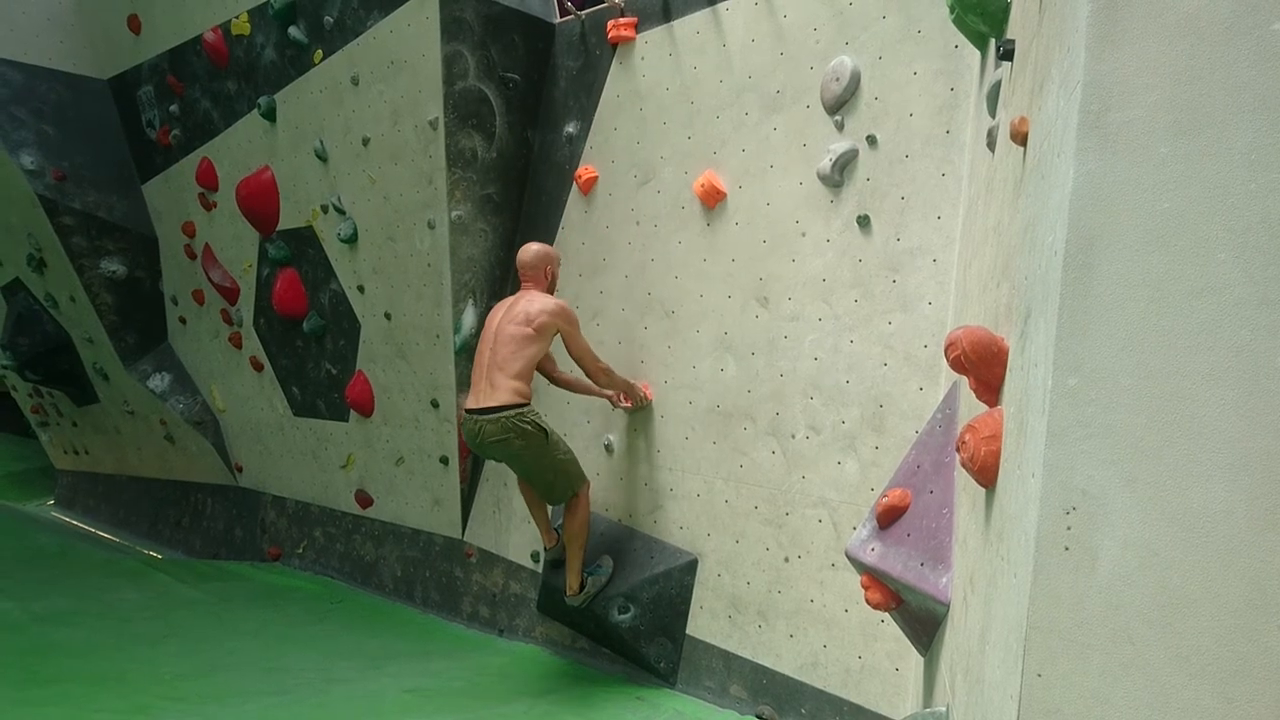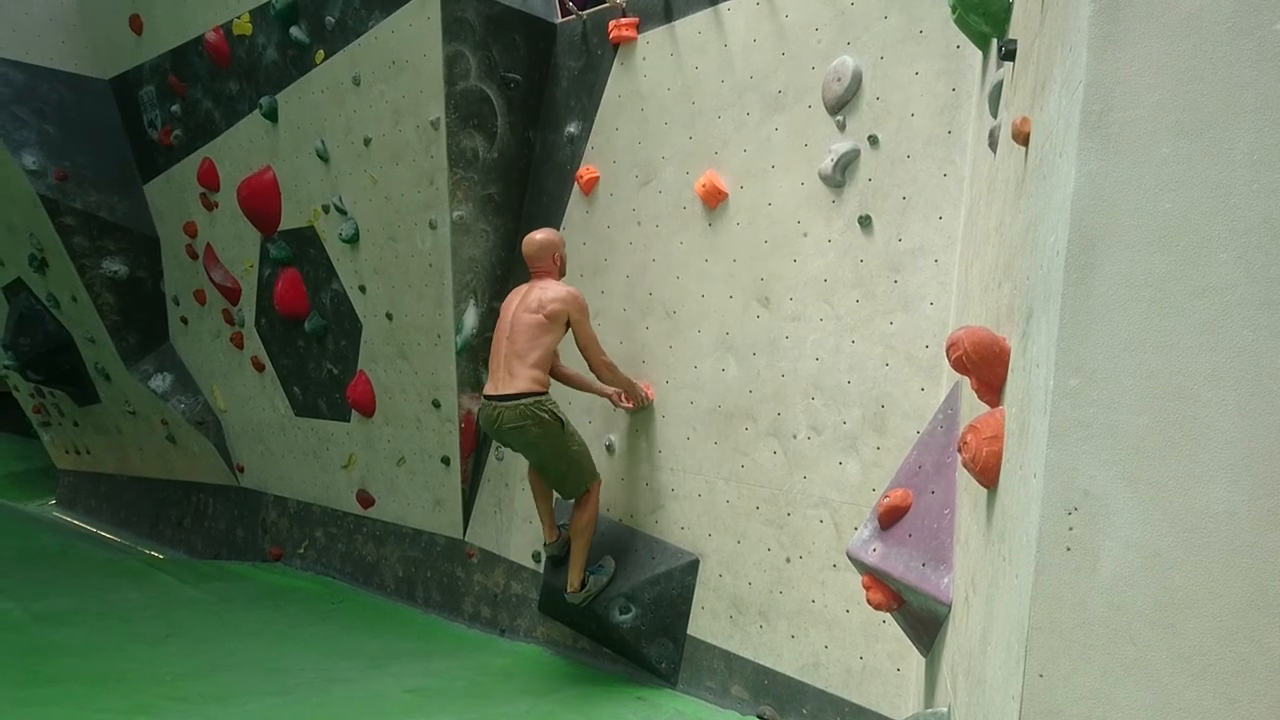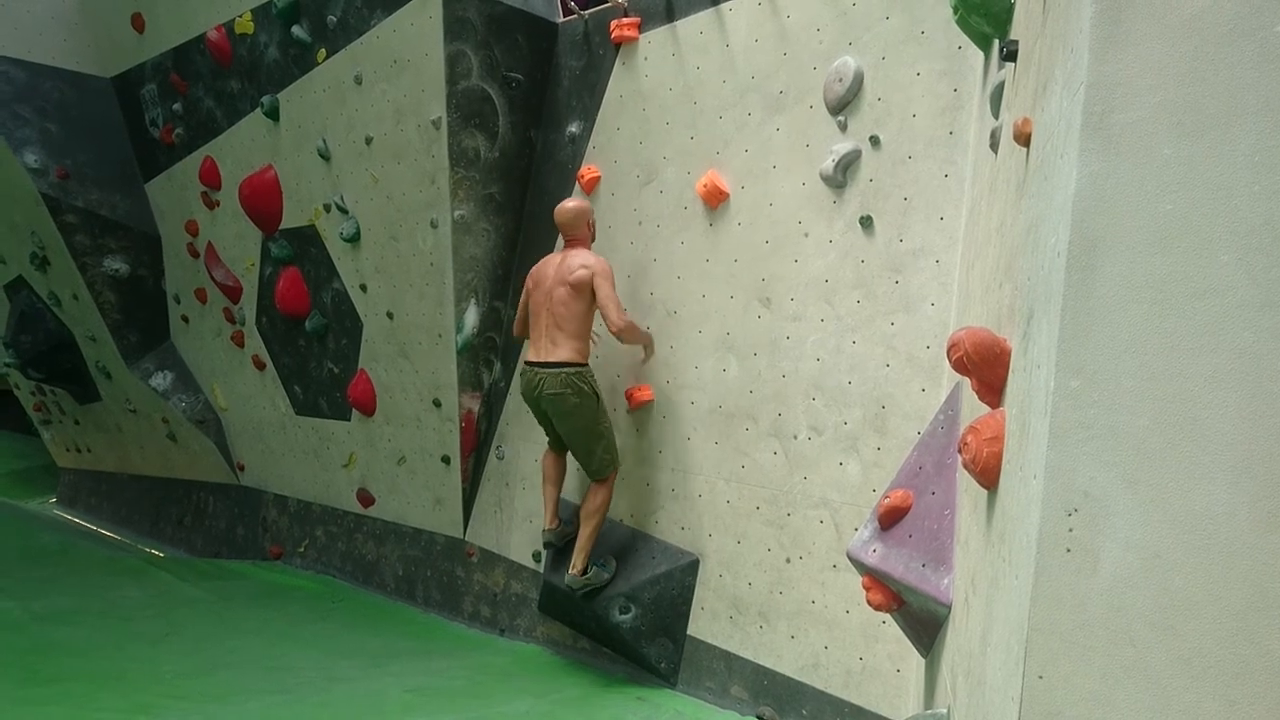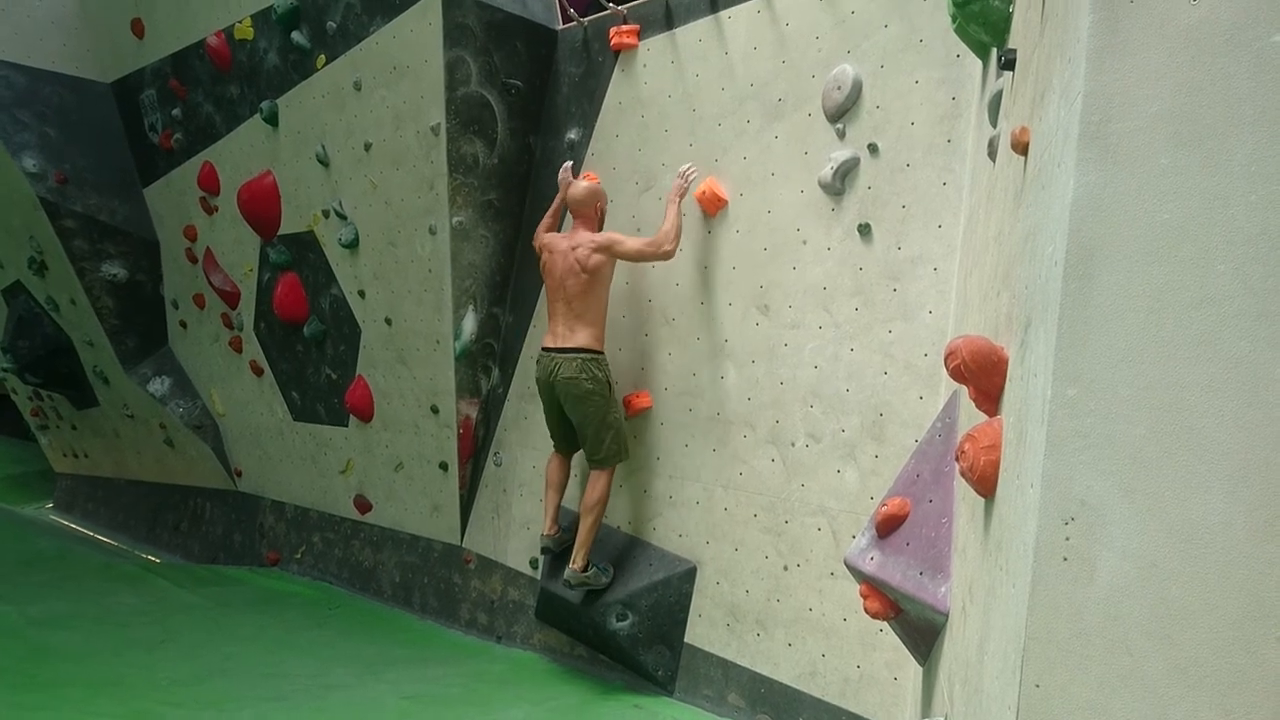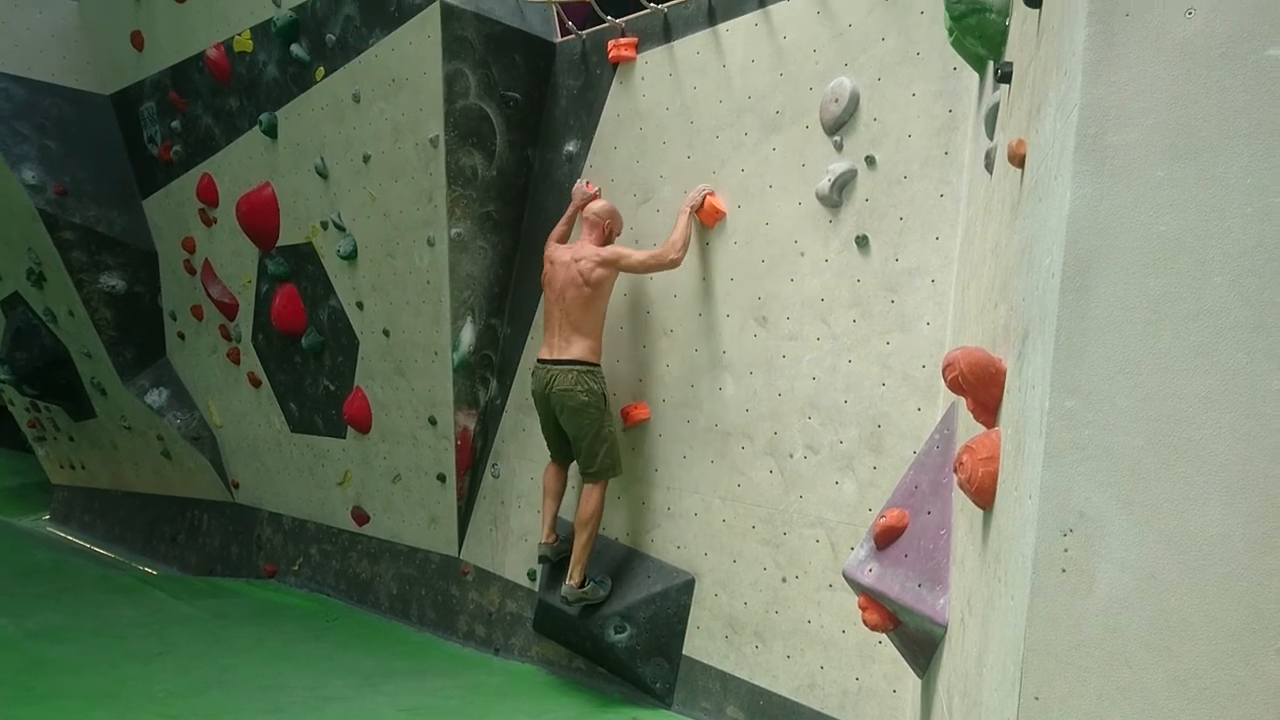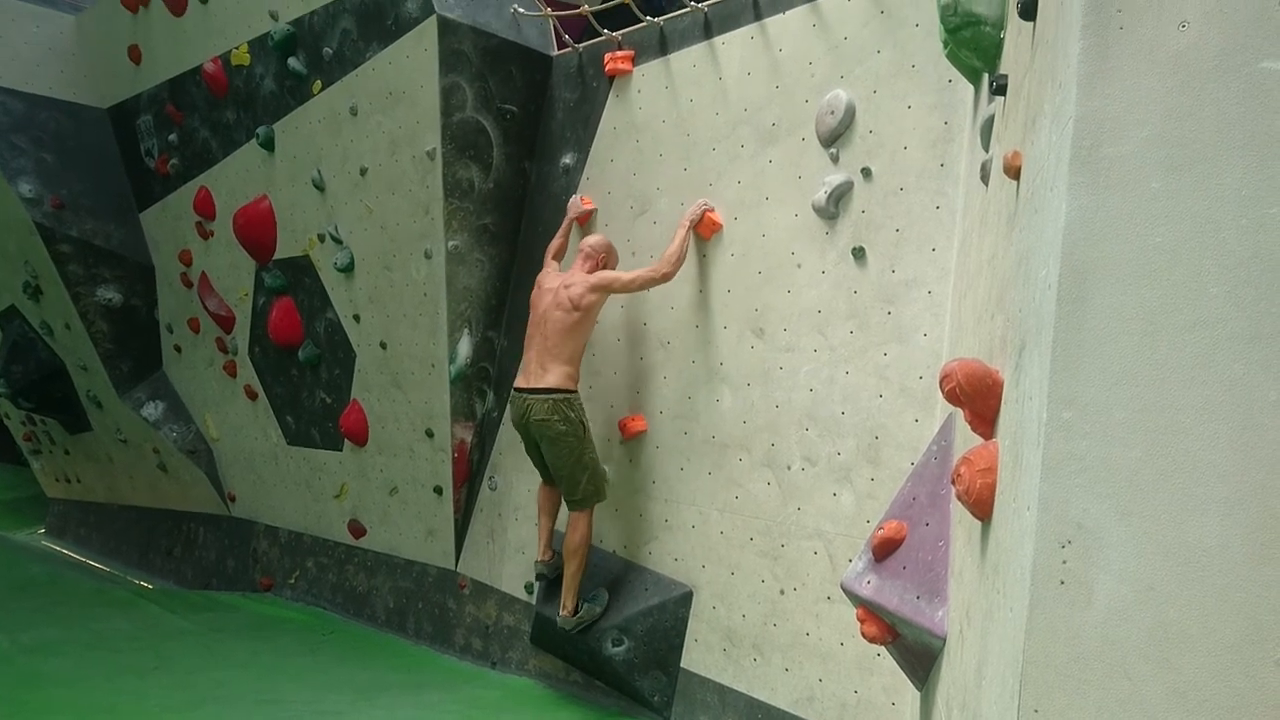
dt=0.2s
person 1, frame 1
left shoulder: (501, 309)
right shoulder: (554, 308)
right elbow: (596, 369)
left wrist: (604, 394)
right wrist: (630, 388)
left hip: (472, 424)
right hip: (509, 422)
left knee: (530, 463)
right knee: (577, 491)
left ankle: (551, 543)
right ankle: (575, 585)
person 1, frame 2
left shoulder: (514, 298)
right shoulder: (566, 296)
right elbow: (600, 365)
left wrist: (606, 393)
right wrist: (632, 387)
left hip: (489, 411)
right hip: (526, 410)
left knee: (542, 454)
right knee: (588, 488)
left ankle: (553, 539)
right ankle: (577, 583)
person 1, frame 3
left shoulder: (539, 269)
right shoulder: (594, 264)
right elbow: (619, 327)
right wrist: (645, 337)
left hip: (530, 375)
right hip: (568, 379)
left knee: (558, 443)
right knee: (604, 472)
left ankle: (552, 524)
right ankle: (580, 569)
person 1, frame 4
left shoulder: (548, 244)
right shoulder: (601, 245)
right elbow: (665, 247)
left wrist: (562, 195)
right wrist: (675, 196)
left hip: (546, 361)
right hip: (583, 365)
left knee: (563, 446)
right knee: (603, 463)
left ankle: (550, 531)
right ankle: (579, 565)
person 1, frame 5
left shoulder: (553, 256)
right shoulder: (605, 257)
right elbow: (671, 256)
left wrist: (575, 205)
right wrist: (687, 209)
left hip: (543, 373)
right hip: (579, 378)
left knee: (559, 458)
right knee: (595, 477)
left ankle: (548, 539)
right ankle: (576, 580)
person 1, frame 6
left shoulder: (546, 280)
right shoulder: (595, 283)
left elbow: (551, 254)
right elbow: (663, 271)
left wrist: (569, 221)
right wrist: (686, 223)
left hip: (520, 400)
right hip: (556, 404)
left knee: (551, 479)
right knee: (582, 503)
left ankle: (545, 557)
right ankle: (570, 607)
